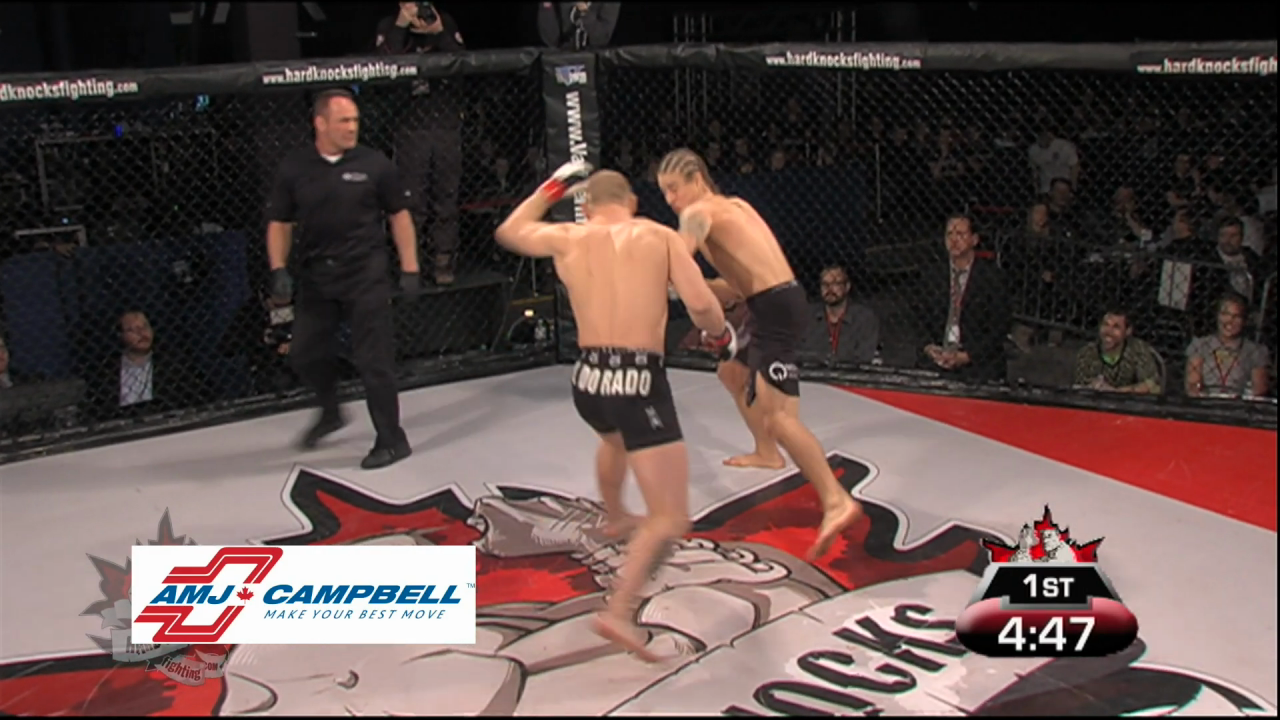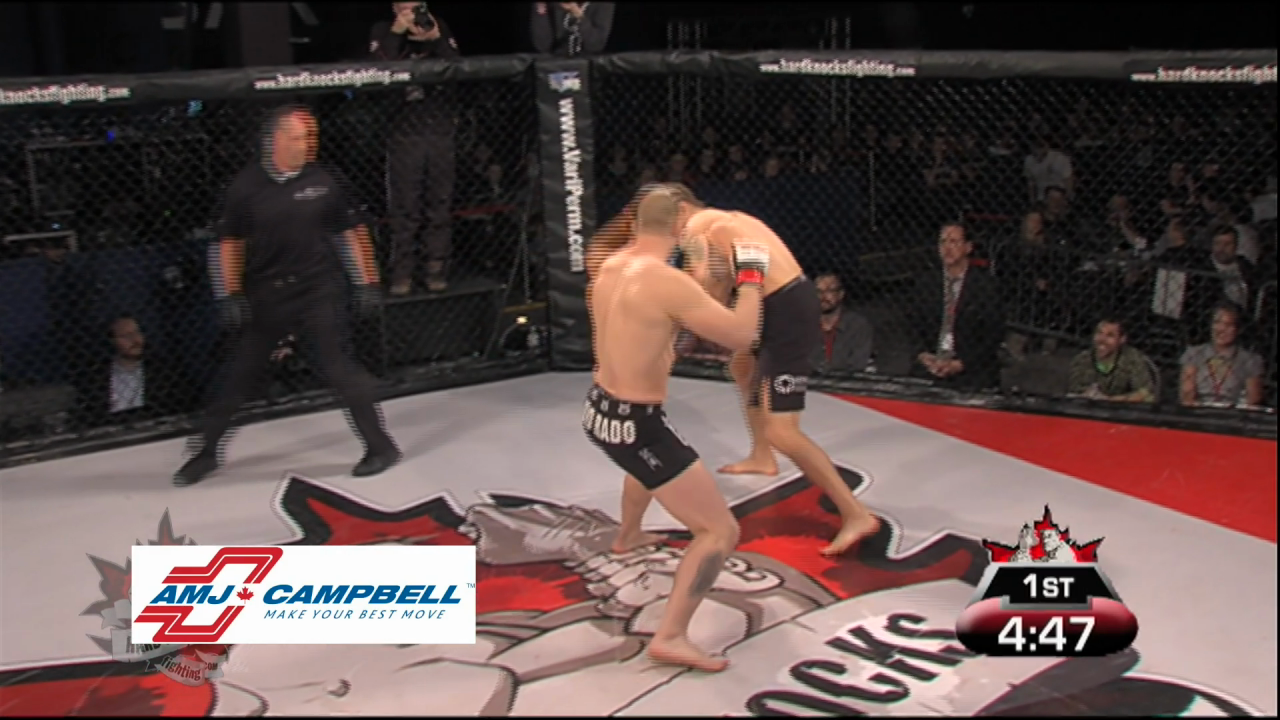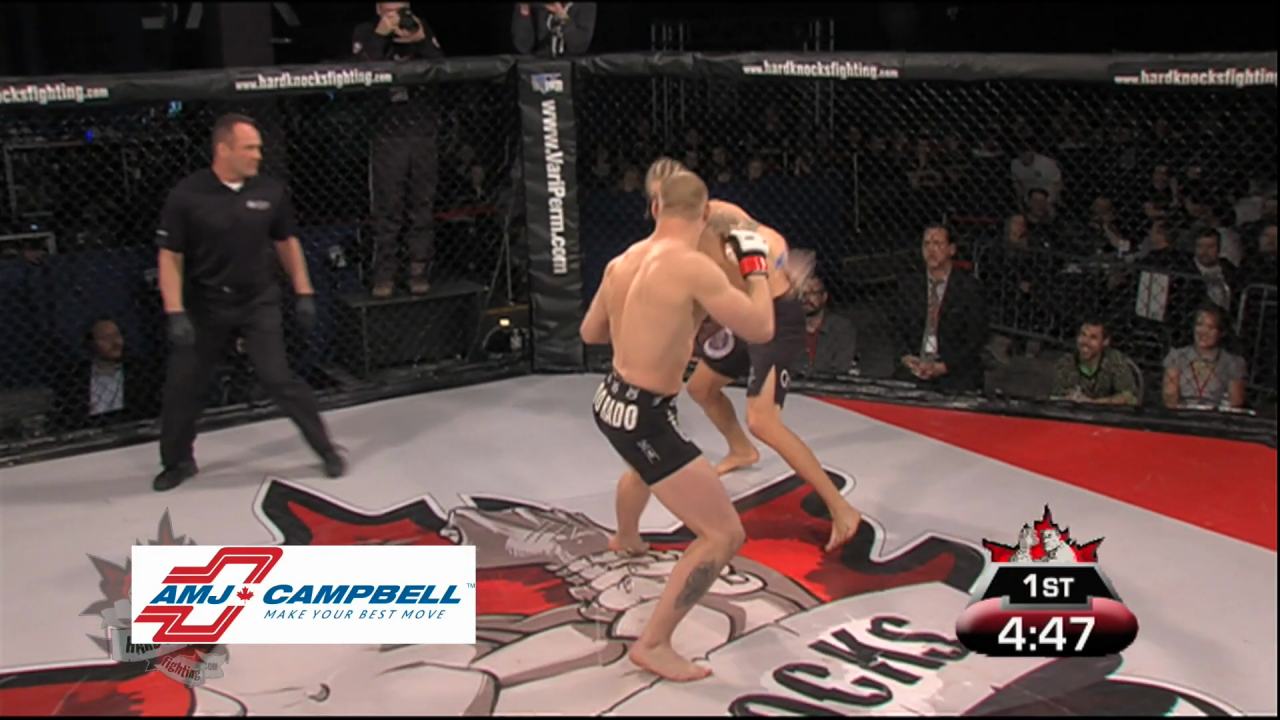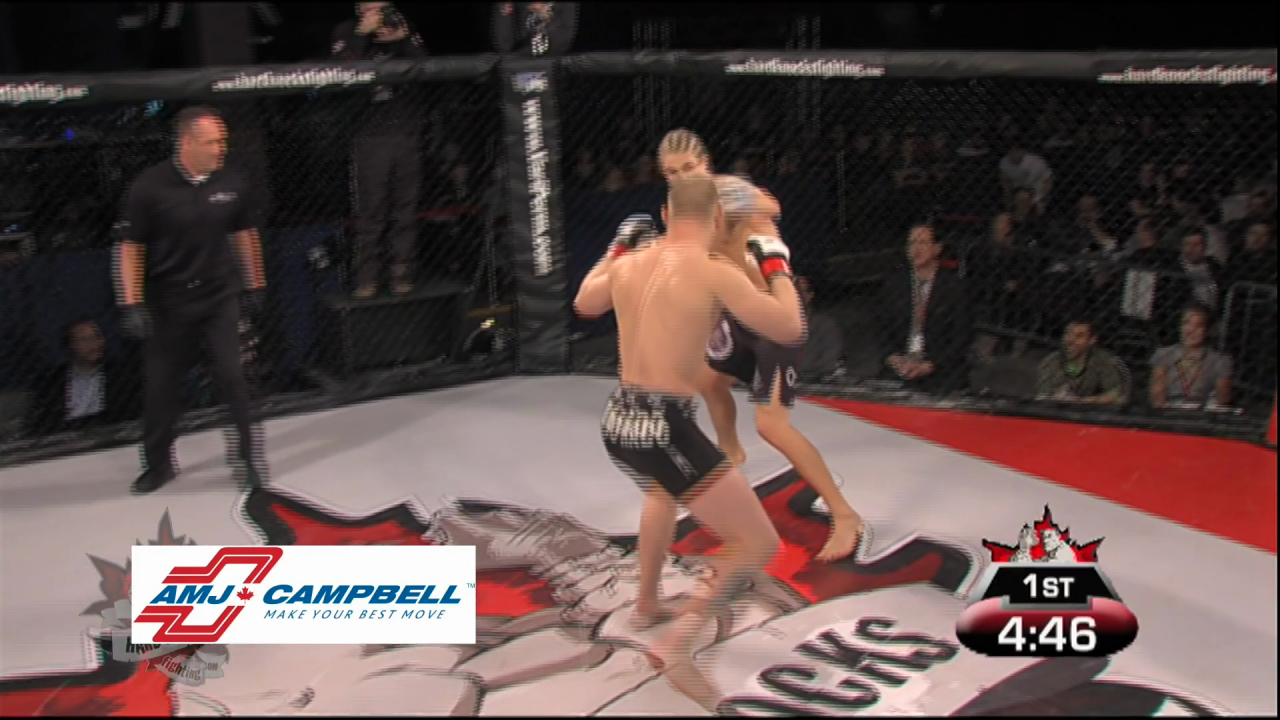
dt=0.5s
person 1, frame 1
left shoulder: (567, 239)
right shoulder: (659, 236)
left elbow: (509, 231)
right elbow: (702, 305)
left wrist: (553, 187)
right wrist: (722, 335)
left hip: (586, 380)
right hip: (639, 382)
left knee: (615, 436)
right knee: (672, 519)
left ankle: (615, 519)
right ankle: (618, 614)
person 1, frame 2
left shoulder: (608, 268)
right shoulder: (668, 283)
right elbow: (742, 335)
left wrist: (644, 210)
right wrist: (751, 274)
left hip: (599, 412)
right hip: (636, 426)
left knee: (647, 461)
right knee: (720, 531)
left ankle: (628, 534)
right ankle: (670, 636)
person 1, frame 3
left shoulder: (622, 262)
right shoulder: (693, 267)
left elbow: (590, 333)
right elbow: (760, 329)
right wrist: (755, 263)
left hip: (612, 401)
right hip: (645, 417)
left knee: (644, 465)
right knee: (724, 535)
left ankle: (625, 539)
right ankle: (652, 645)
person 1, frame 4
left shoulder: (627, 265)
right shoulder: (711, 272)
left elbow: (585, 303)
right elbow: (790, 329)
right wrist: (777, 264)
left hip: (620, 421)
right hip: (666, 426)
left knee: (663, 490)
right knee: (757, 544)
left ankle: (647, 600)
right ankle: (680, 645)
person 2, frame 1
left shoulder: (700, 212)
right shoulder: (732, 206)
left hip: (775, 312)
right hip: (778, 305)
left knee: (778, 417)
right knee: (735, 377)
left ankle: (837, 504)
right ankle: (766, 453)
person 2, frame 2
left shoulder: (695, 229)
right shoulder: (728, 220)
left elbow: (701, 281)
right elbow: (720, 283)
left hip: (786, 311)
right hip: (794, 300)
left knee: (781, 433)
right knee: (741, 369)
left ankle: (856, 515)
right ankle: (761, 457)
person 2, frame 3
left shoulder: (717, 215)
left elbow: (765, 239)
left wrist: (780, 262)
left hip: (778, 319)
left knee: (762, 421)
right knee: (700, 387)
left ankle: (840, 509)
right ankle: (741, 451)
person 2, frame 4
left shoulder: (727, 191)
left elbow: (770, 209)
left wrist: (748, 202)
right hip: (739, 311)
left knee: (771, 423)
right knee: (710, 384)
left ankle: (844, 516)
right ankle: (729, 452)
person 3, frame 1
left shoulder: (375, 164)
right shoulder: (293, 168)
left elbow: (400, 217)
right elbow: (279, 223)
left wrist: (410, 269)
right wrist: (279, 270)
left hip: (367, 273)
right hip: (317, 275)
left knee: (373, 359)
right knee: (305, 353)
left ankle: (392, 441)
right ankle: (330, 413)
person 3, frame 2
left shoulder: (324, 183)
right shoulder: (245, 186)
left elbow: (349, 234)
right elbow: (229, 243)
left wrist: (365, 283)
right wrist: (230, 295)
left hip: (315, 292)
right hip: (263, 296)
left knee: (341, 371)
right knee: (240, 374)
left ankle: (380, 447)
right ankle: (207, 452)
person 3, frame 3
left shoulder: (272, 191)
right shoulder: (186, 195)
left elbow: (287, 243)
right elbow: (170, 257)
left wrist: (304, 293)
right wrist: (175, 312)
left hip: (259, 300)
right hip: (205, 304)
left knee: (278, 377)
right knee: (183, 384)
left ankle: (325, 448)
right ankle: (177, 460)
person 3, frame 4
left shoulder: (231, 184)
right shoulder: (149, 186)
left elbow: (244, 234)
right elbow: (130, 248)
left wrist: (254, 285)
right wrist: (132, 304)
left hip: (221, 295)
right hip: (169, 300)
left knee: (231, 375)
right knee: (161, 383)
left ankle: (246, 458)
right ankle: (159, 463)
person 4, frame 1
right shoulder: (388, 26)
left wrist: (439, 33)
right wrist: (400, 26)
left hip: (447, 122)
right hip: (410, 126)
left knee: (446, 199)
right knee: (412, 201)
left ankle: (445, 262)
person 4, frame 2
left shoulder: (439, 27)
right shoulder: (383, 31)
left wrist: (436, 40)
right wrist: (395, 33)
left hip: (440, 128)
right hip: (404, 131)
left knee: (440, 204)
right knee: (404, 207)
left ankle: (437, 268)
right ankle: (402, 272)
person 4, frame 3
left shoulder: (421, 28)
right shoulder: (365, 33)
left wrist: (421, 41)
right wrist: (380, 35)
left hip: (423, 130)
right hip: (387, 133)
left knee: (423, 206)
right knee: (387, 208)
left ankle: (419, 271)
right ankle: (384, 275)
person 4, frame 4
left shoulder: (404, 27)
right shoulder: (347, 32)
left wrist: (403, 40)
right wrist: (361, 34)
left hip: (405, 128)
right hip: (370, 133)
left knee: (405, 206)
right knee: (370, 208)
left ankle: (402, 271)
right ankle: (366, 276)
